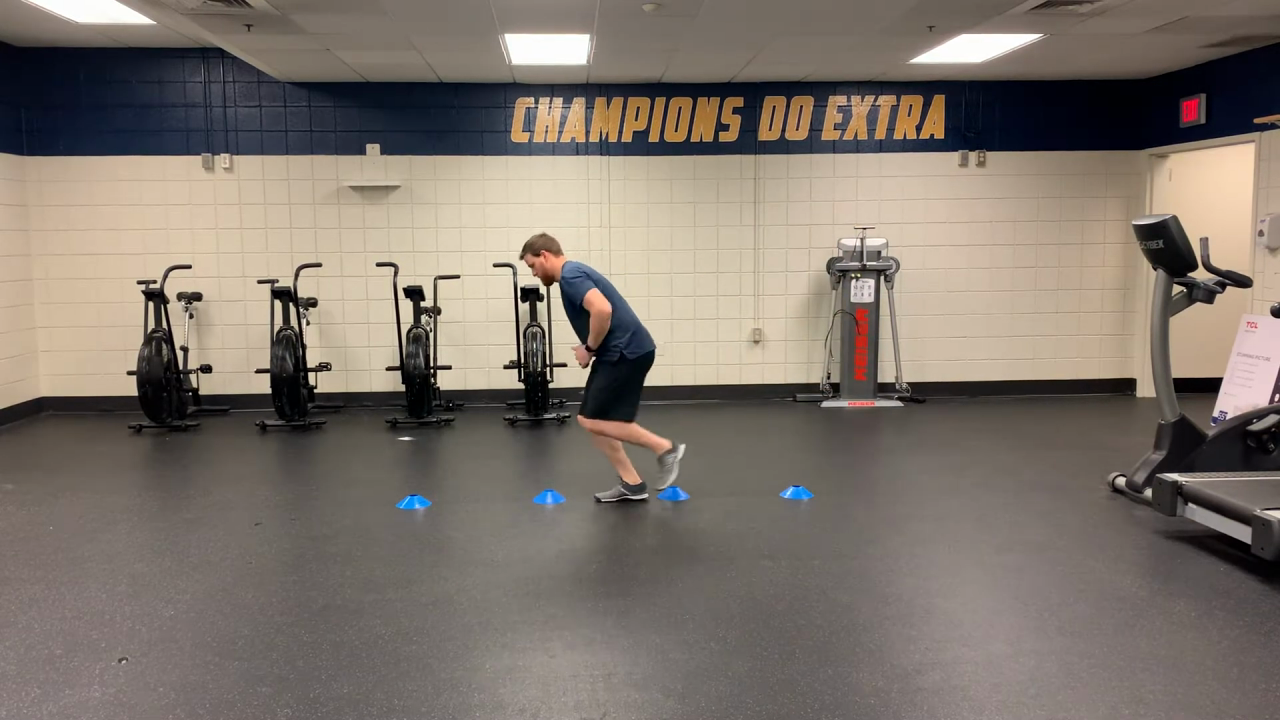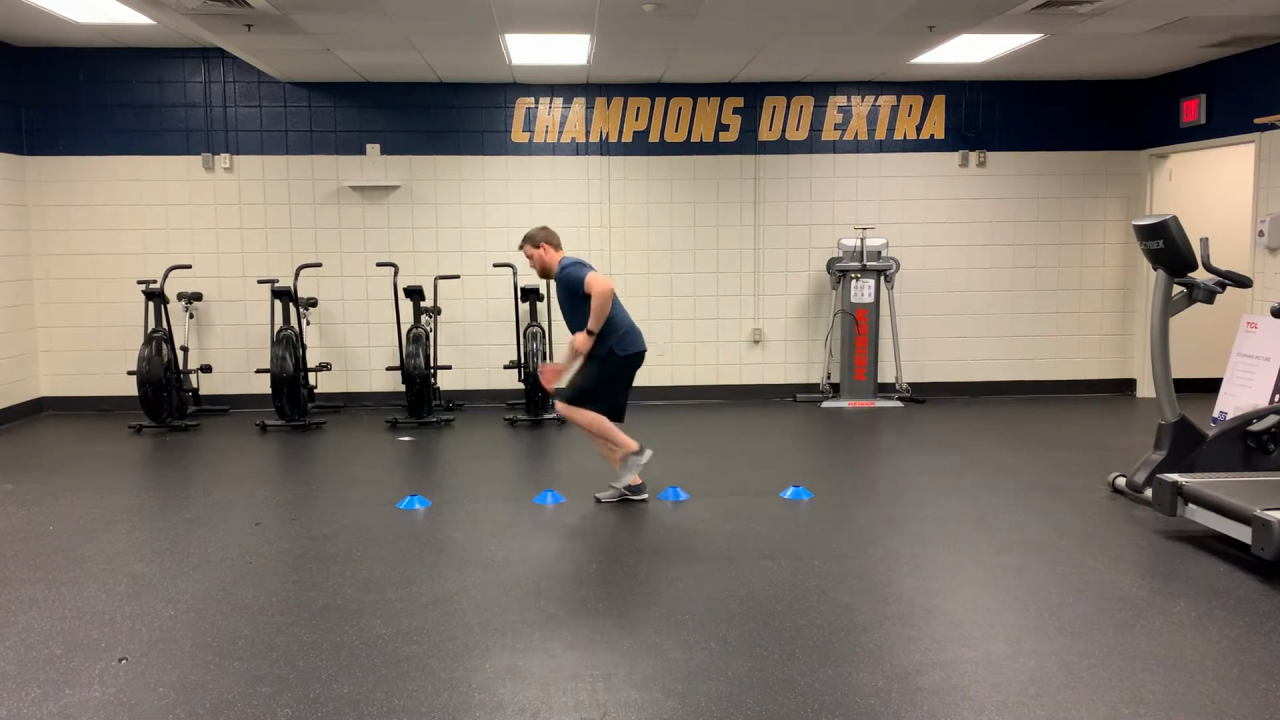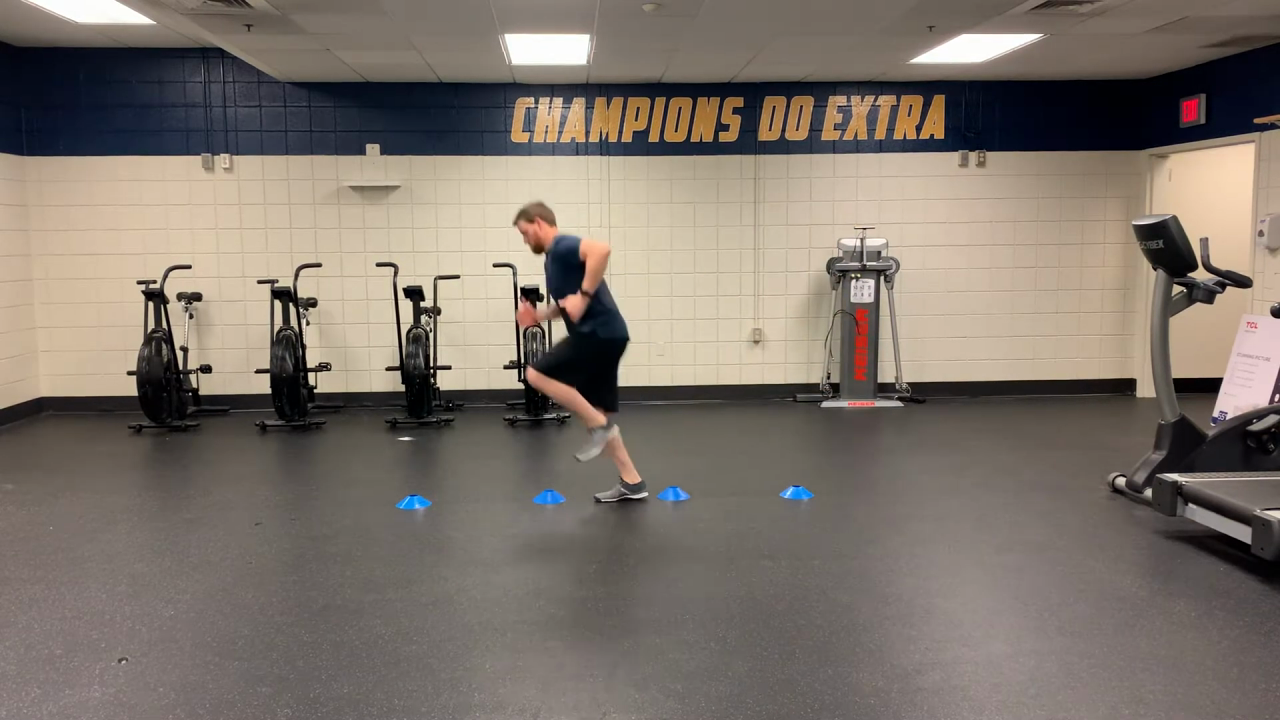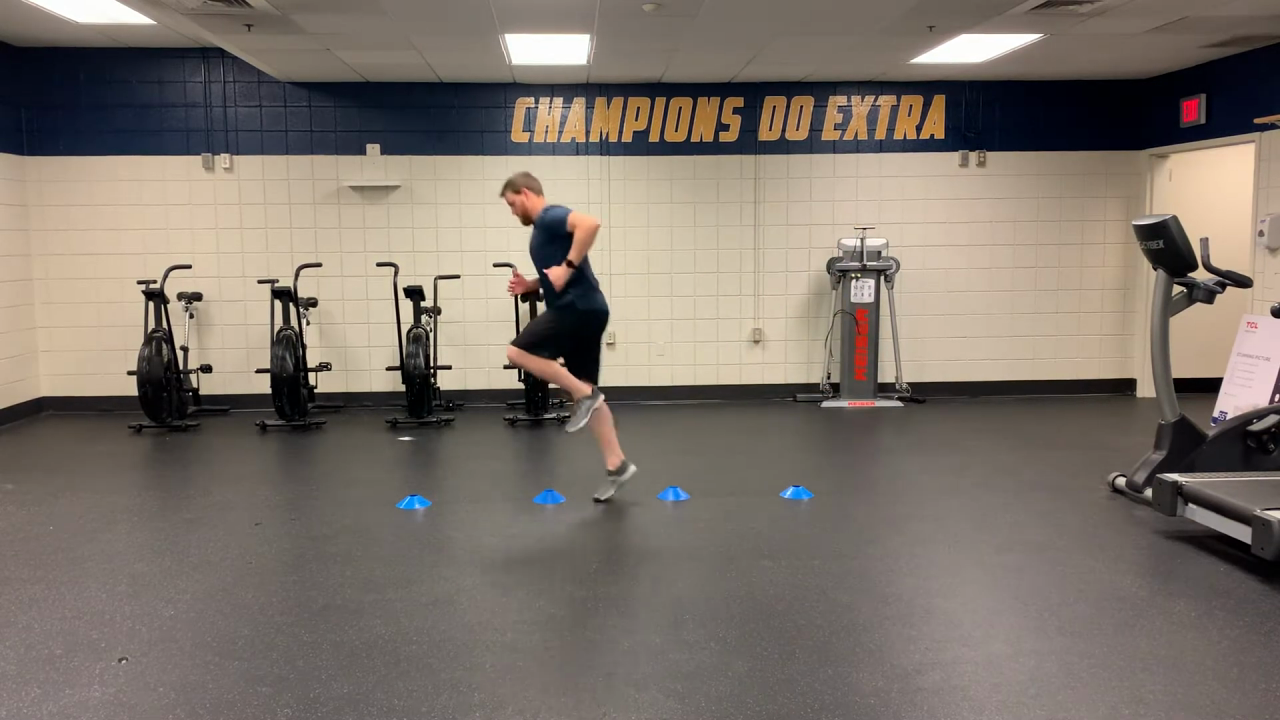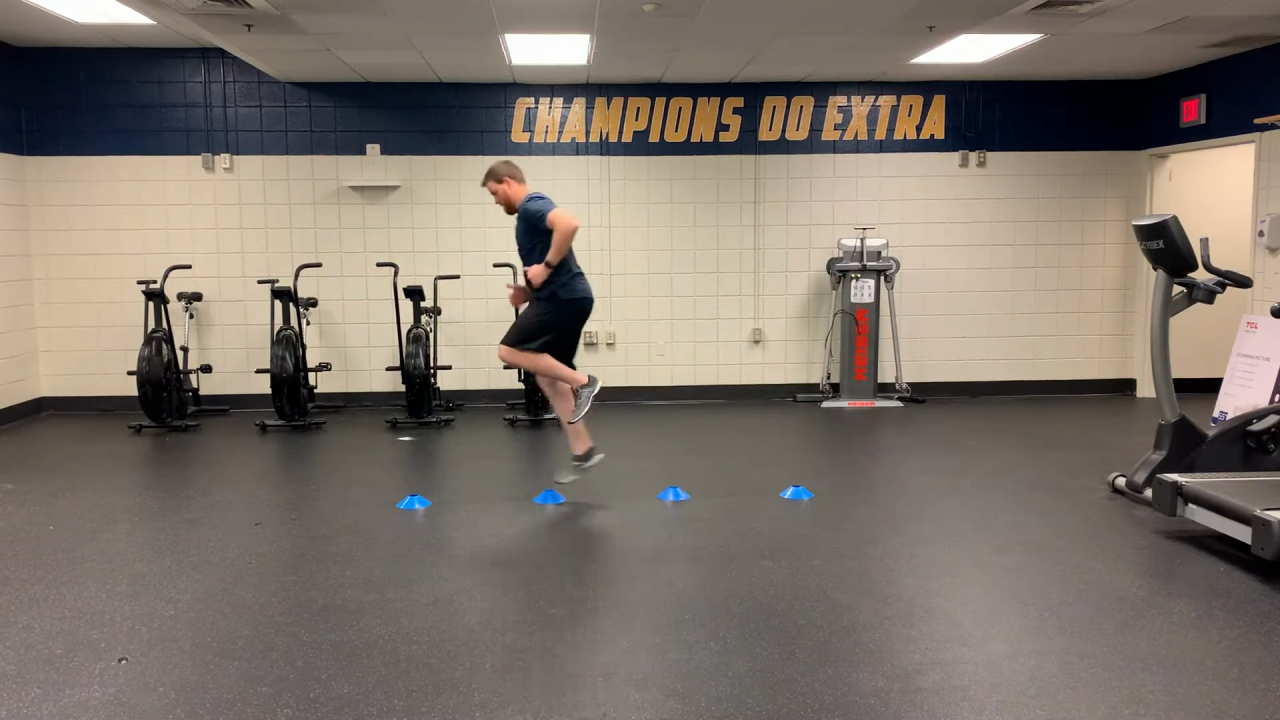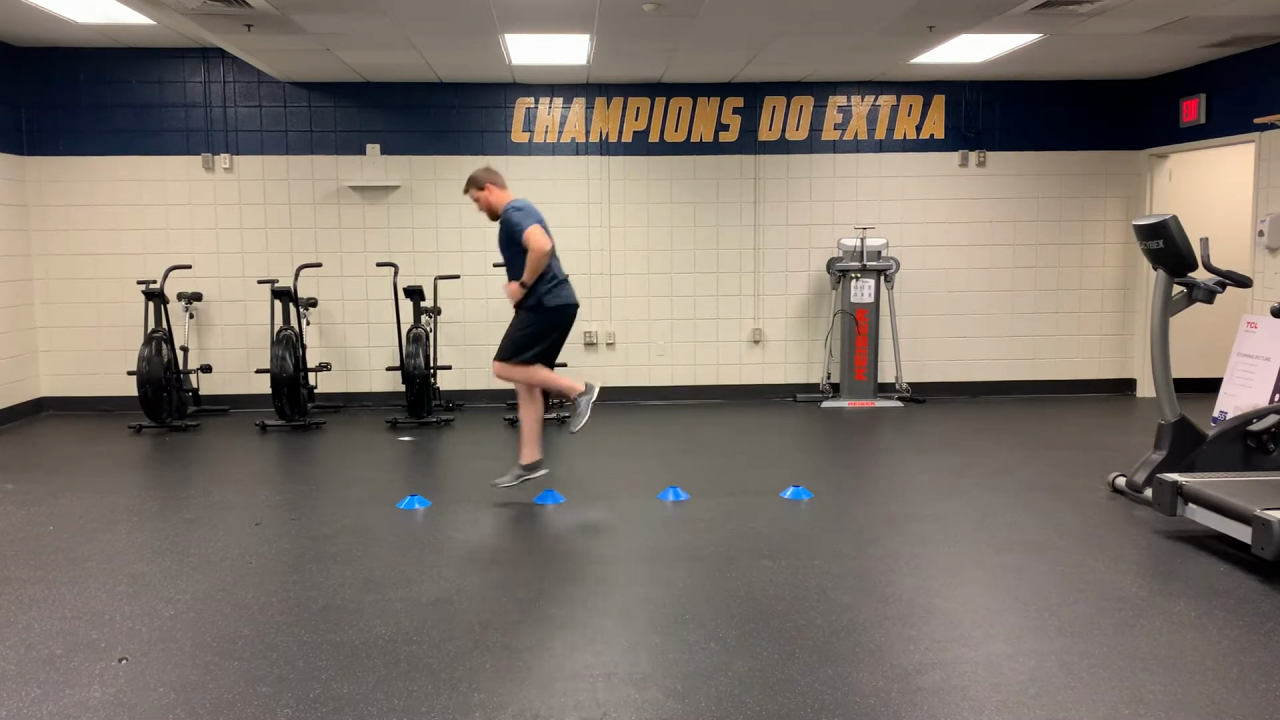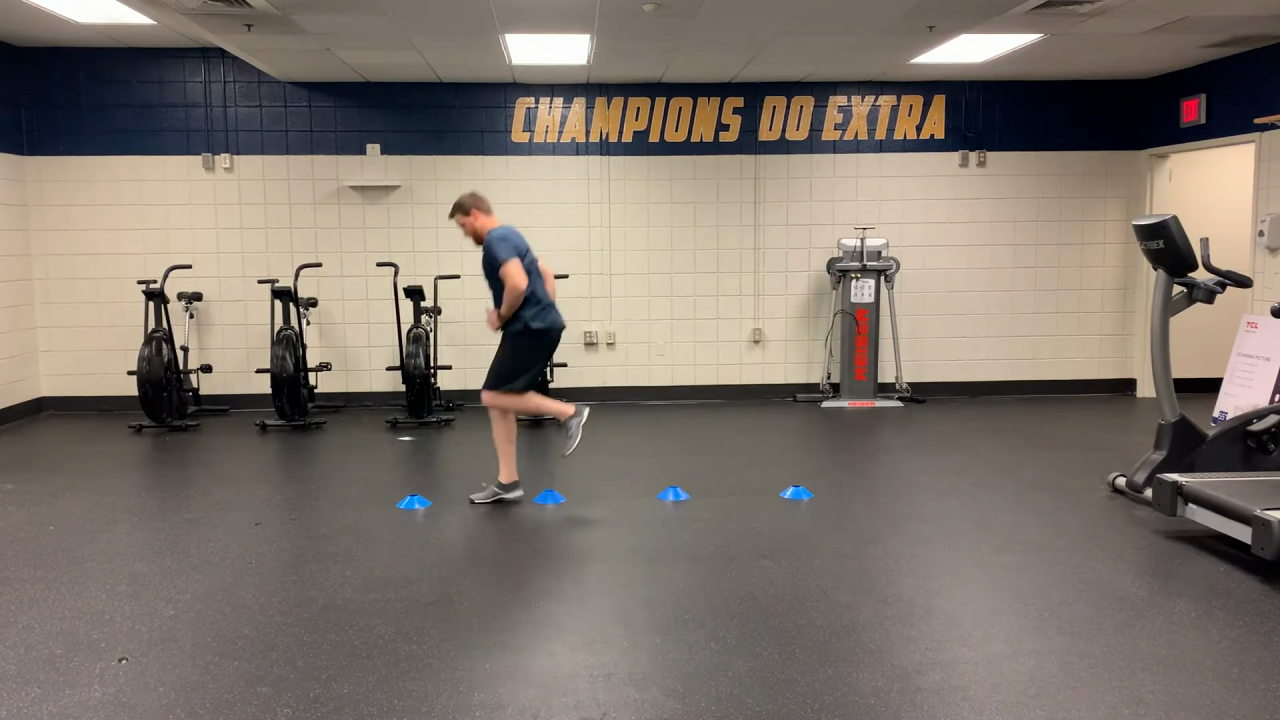
dt=0.1s
person 1, frame 1
left shoulder: (571, 277)
right shoulder: (574, 278)
left elbow: (602, 309)
left wrist: (588, 348)
left hip: (627, 351)
right hip: (621, 352)
left knee: (596, 421)
right knee: (595, 421)
left ankle: (666, 448)
right ankle: (631, 483)
person 1, frame 2
left shoulder: (569, 269)
right shoulder: (567, 274)
left elbow: (605, 288)
left wrist: (589, 334)
right wrist: (564, 364)
left hip: (618, 349)
right hip: (616, 350)
left knee: (567, 406)
right knee: (595, 420)
left ankle: (632, 449)
right ankle: (632, 484)
person 1, frame 3
left shoulder: (563, 246)
right shoulder: (556, 254)
left elbow: (600, 250)
left wrist: (583, 296)
right wrist: (540, 316)
left hip: (599, 334)
right hip: (599, 335)
left knee: (537, 376)
right knee: (598, 414)
left ankle: (599, 422)
right ankle: (631, 482)
person 1, frame 4
left shoulder: (551, 216)
right shoulder: (544, 227)
left elbow: (590, 223)
left wrist: (568, 267)
right wrist: (529, 285)
left hip: (579, 308)
right hip: (576, 310)
left knee: (518, 353)
right knee: (583, 392)
left ankle: (584, 393)
right ankle: (617, 465)
person 1, frame 5
left shoulder: (534, 205)
right shoulder: (532, 208)
left elbow: (569, 224)
left wrist: (546, 266)
right wrist: (527, 288)
left hip: (563, 297)
right hip: (565, 297)
left knee: (510, 352)
right knee: (549, 376)
left ankle: (582, 382)
right ankle: (584, 451)
person 1, frame 6
left shoulder: (513, 214)
right shoulder: (518, 213)
left elbow: (543, 246)
right elbow: (542, 251)
left wrist: (522, 285)
left hip: (547, 304)
right hip: (551, 304)
left knee: (505, 368)
right knee: (526, 379)
left ankle: (579, 389)
right ankle: (530, 462)
person 1, frame 7
left shoulder: (497, 241)
right shoulder: (508, 237)
left elbow: (519, 284)
right elbow: (545, 273)
left wrist: (500, 316)
right wrist: (546, 315)
left hip: (532, 328)
right hip: (539, 326)
left knee: (495, 397)
right knee: (499, 397)
left ankle: (569, 413)
right ankle: (507, 482)
